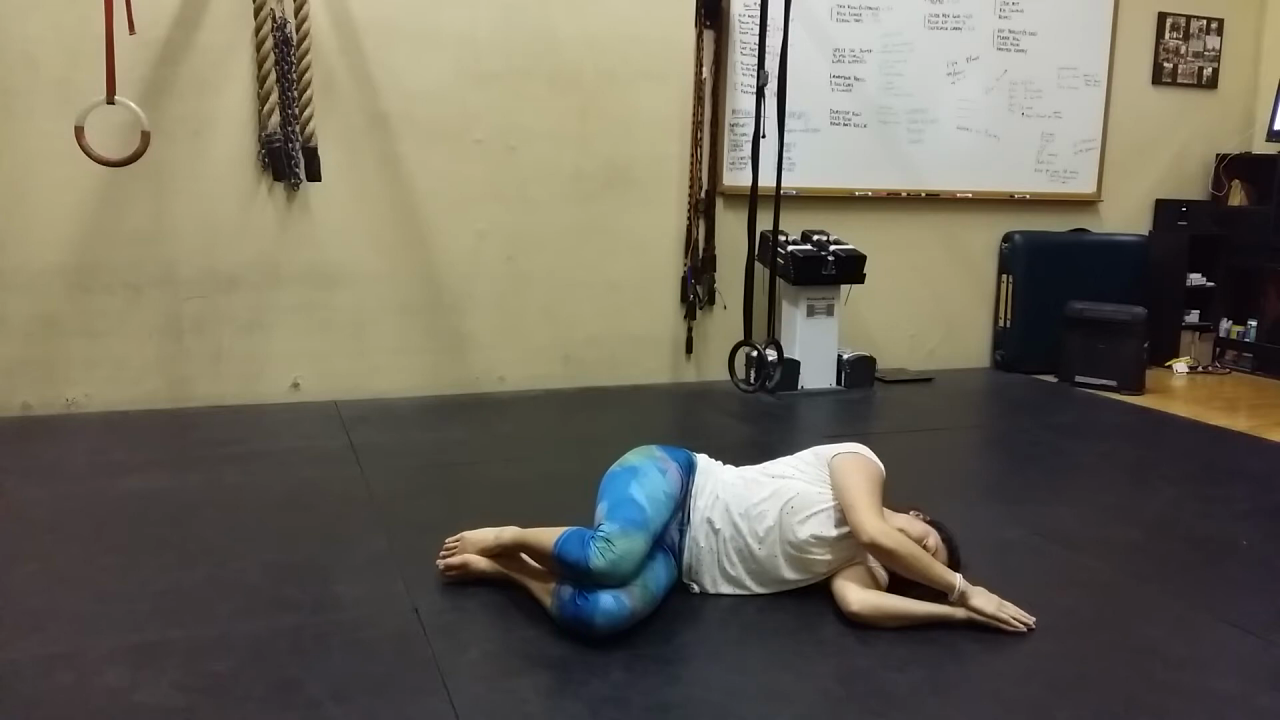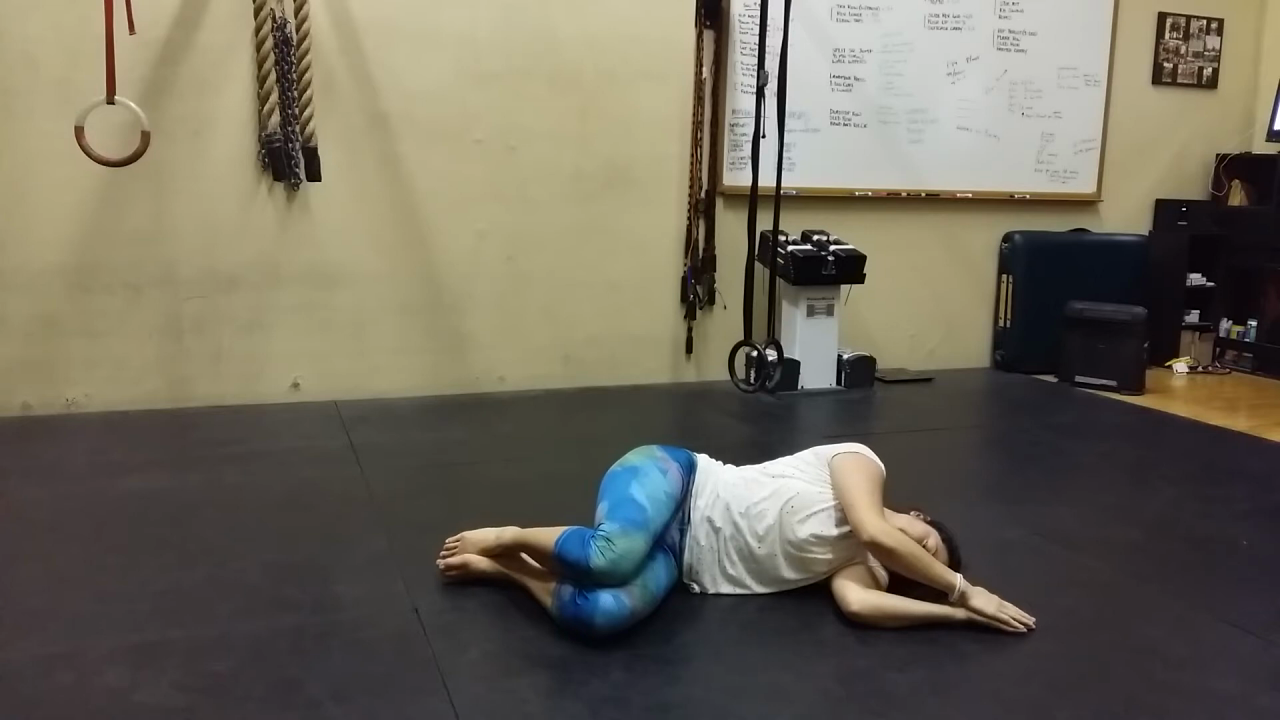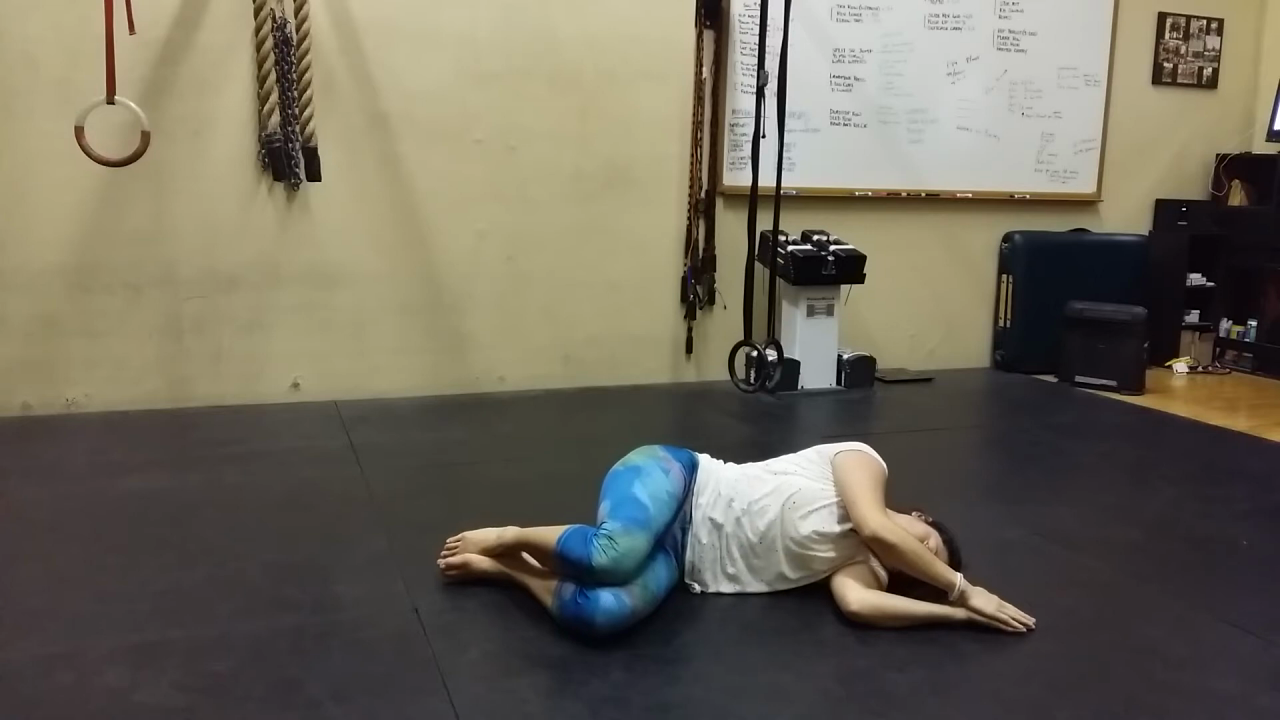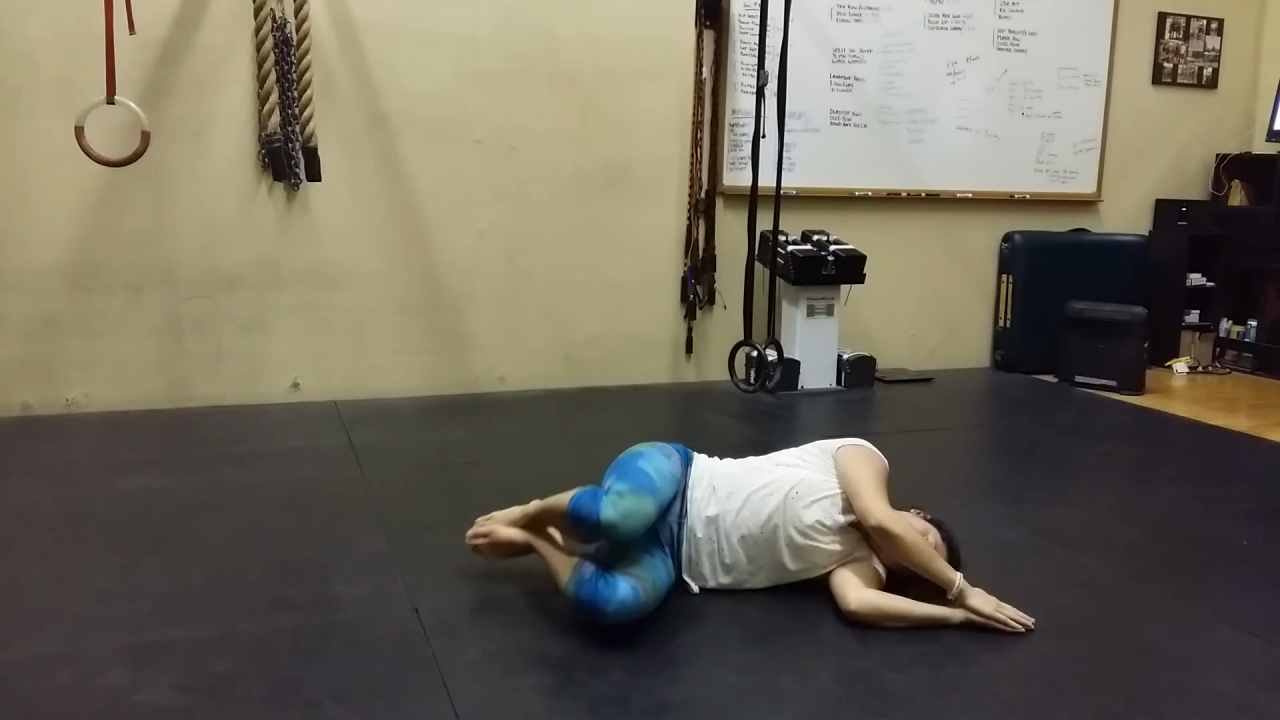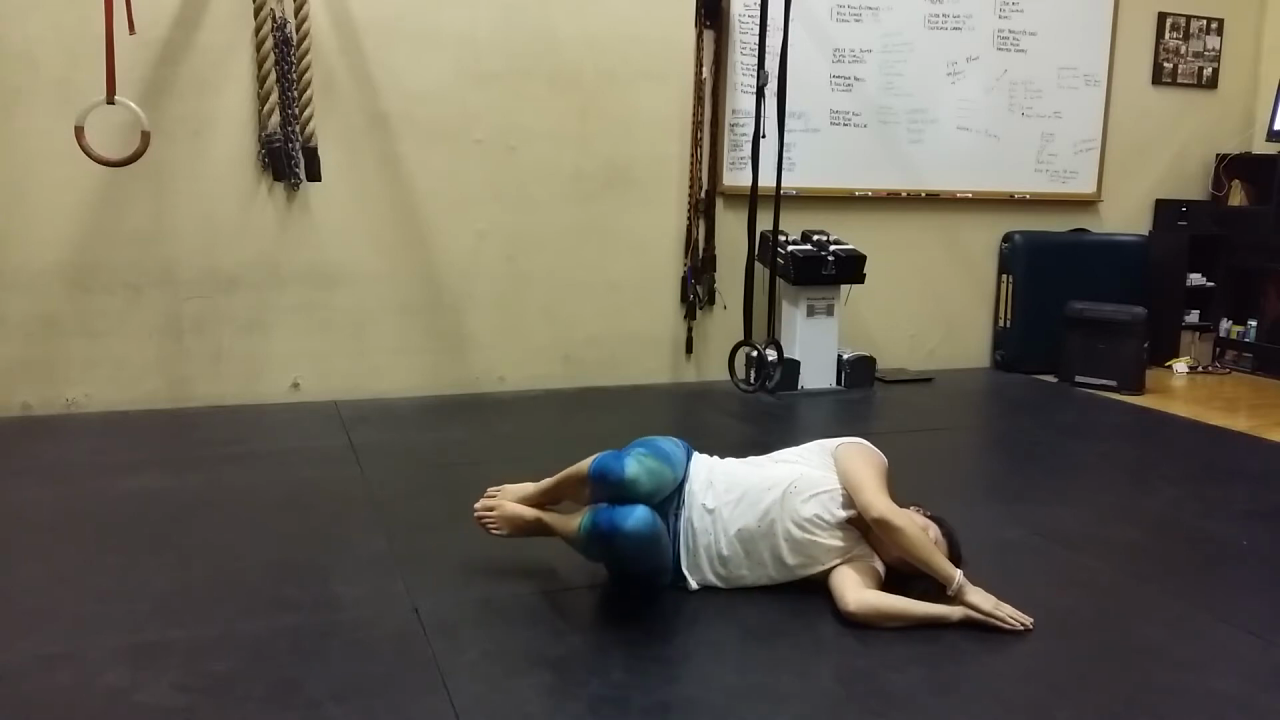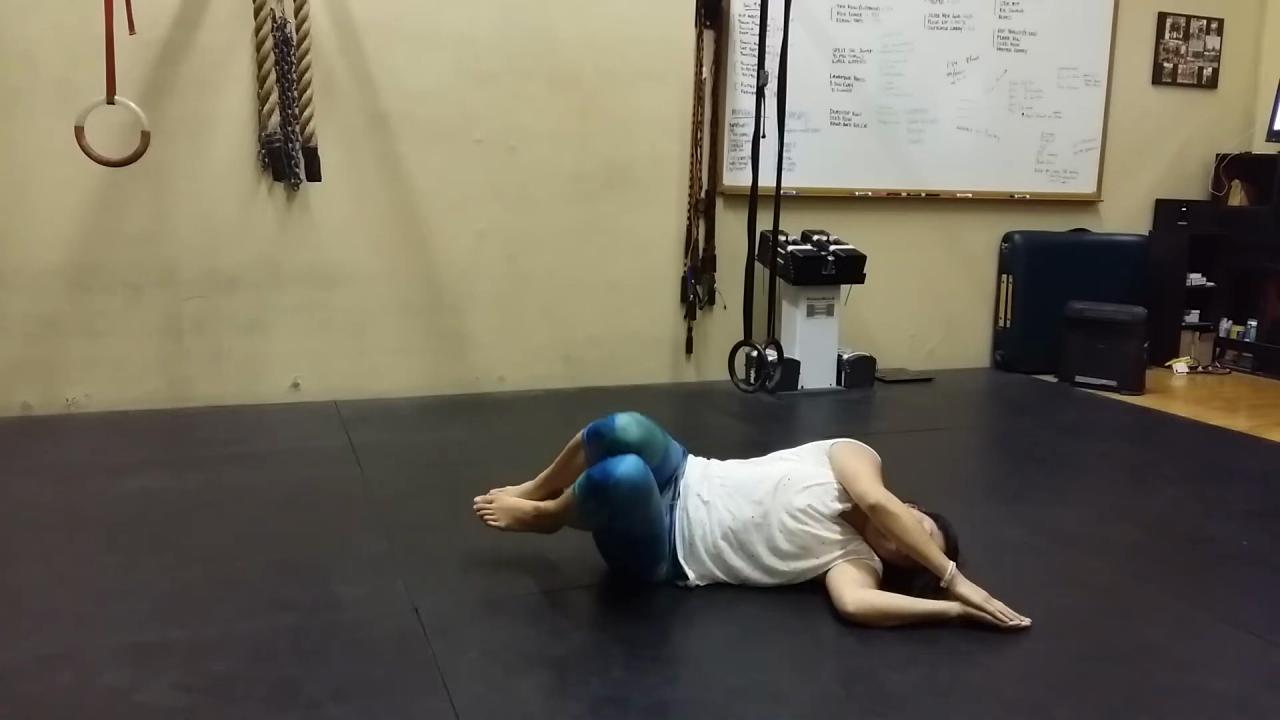
dt=0.5s
person 1, frame 1
left shoulder: (860, 564)
right shoulder: (861, 461)
left elbow: (858, 605)
right elbow: (874, 531)
left wrist: (959, 612)
right wrist: (963, 588)
left hip: (682, 562)
right hip: (671, 479)
left knee: (603, 615)
right knee: (610, 560)
left ankle: (505, 567)
right ankle: (511, 538)
person 1, frame 2
left shoulder: (860, 564)
right shoulder: (862, 460)
left elbow: (859, 603)
right elbow: (874, 530)
left wrist: (957, 611)
right wrist: (962, 588)
left hip: (683, 558)
right hip: (673, 481)
left knee: (603, 613)
right knee: (609, 557)
left ankle: (506, 566)
right ankle: (512, 537)
person 1, frame 3
left shoulder: (861, 564)
right shoulder: (862, 460)
left elbow: (859, 605)
right elbow: (877, 527)
left wrist: (956, 612)
right wrist: (963, 588)
left hip: (682, 562)
right hip: (673, 479)
left knee: (602, 614)
right knee: (610, 556)
left ankle: (505, 568)
right ankle: (512, 538)
person 1, frame 4
left shoulder: (861, 561)
right shoulder: (863, 456)
left elbow: (859, 603)
right elbow: (880, 520)
left wrist: (957, 614)
right wrist: (963, 589)
left hip: (676, 560)
right hip: (675, 481)
left knee: (618, 603)
right knee: (618, 516)
left ankle: (534, 541)
right ankle: (534, 516)
person 1, frame 5
left shoulder: (860, 559)
right shoulder: (862, 456)
left elbow: (857, 604)
right elbow: (883, 513)
left wrist: (958, 612)
right wrist: (962, 585)
left hip: (671, 564)
right hip: (680, 479)
left knee: (634, 528)
right knee: (639, 474)
left ankle: (542, 521)
right ankle: (539, 495)
person 1, frame 6
left shoulder: (859, 560)
right shoulder: (856, 458)
left elbow: (855, 604)
right elbow: (877, 502)
left wrist: (956, 605)
right wrist: (953, 577)
left hip: (666, 556)
right hip: (680, 483)
left knee: (625, 477)
right knee: (625, 431)
left ankle: (542, 517)
right ankle: (537, 493)
